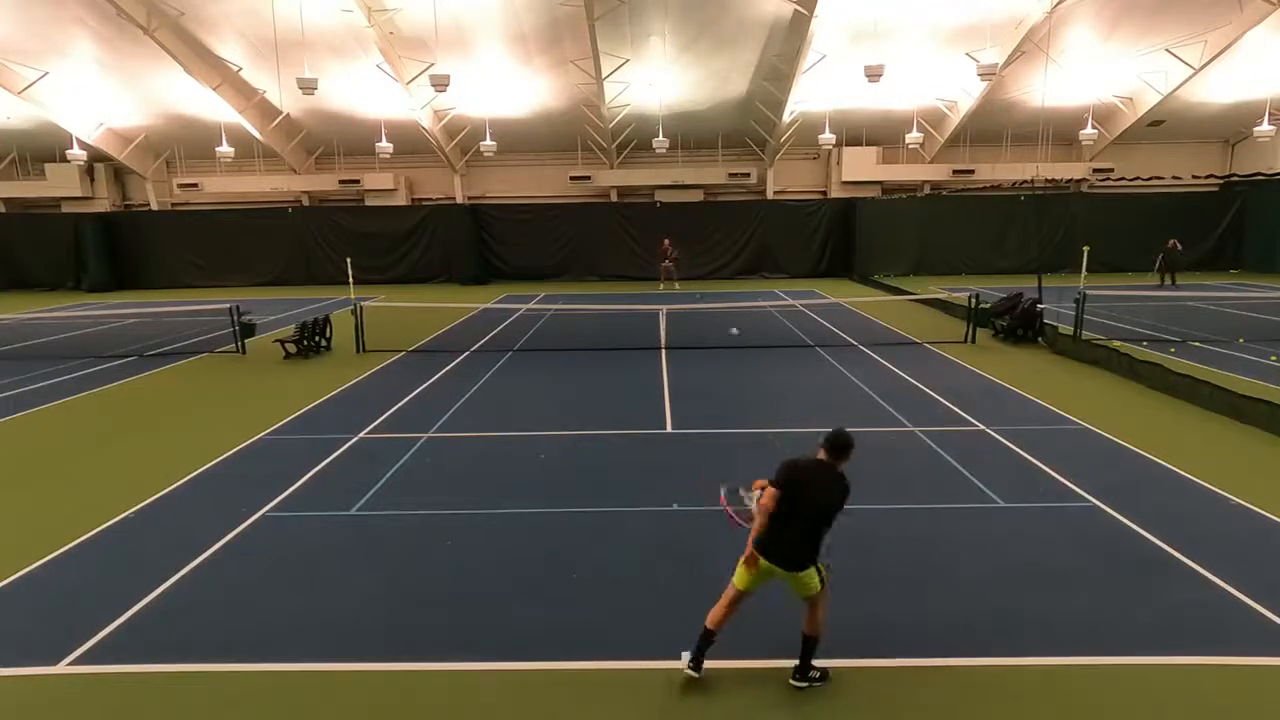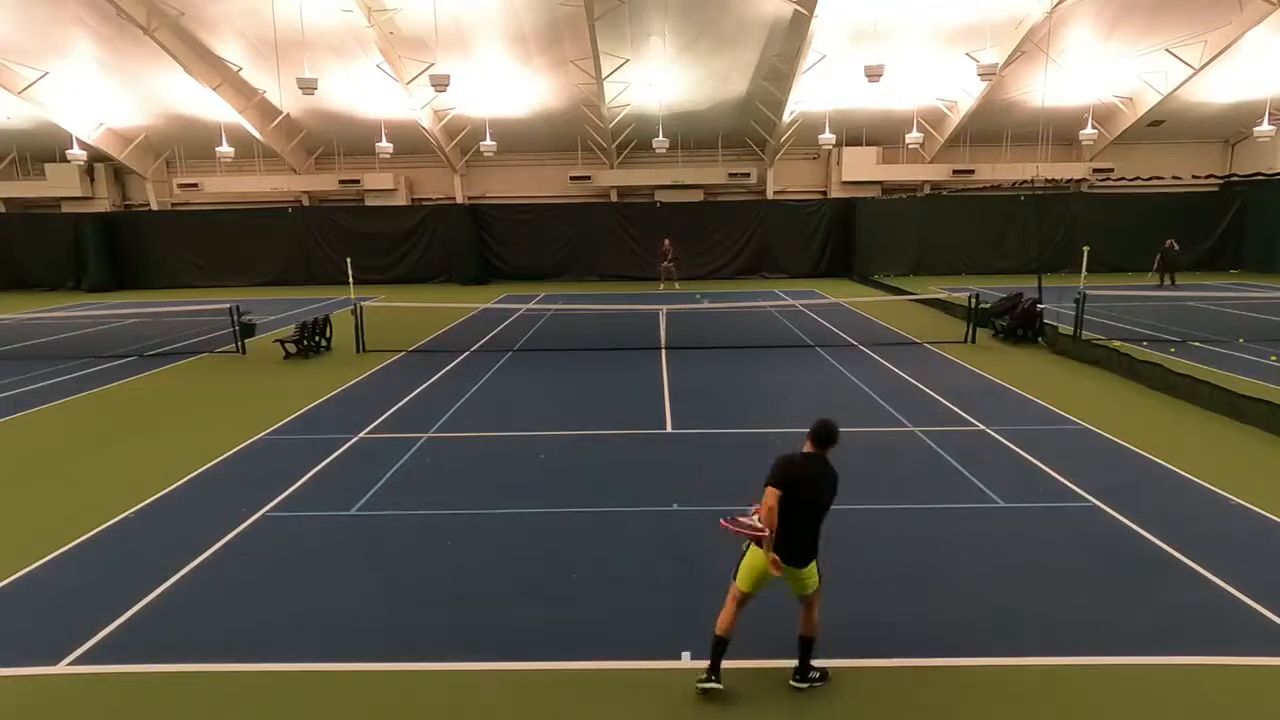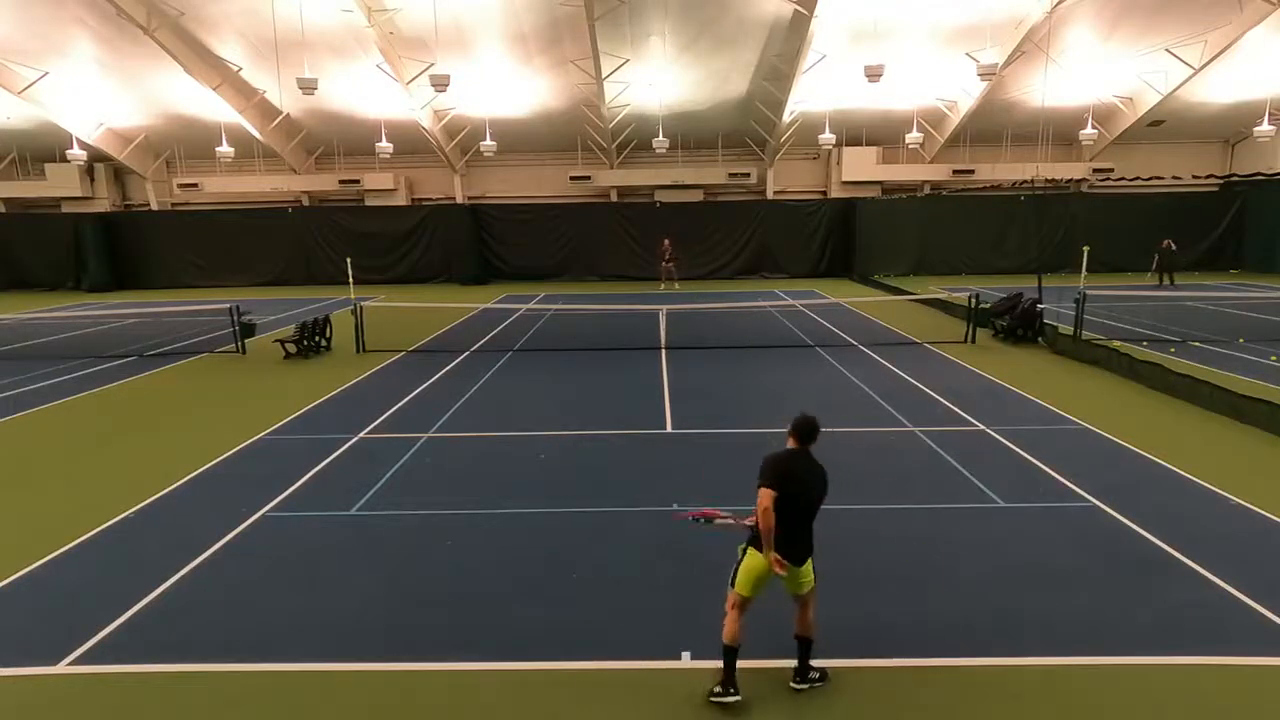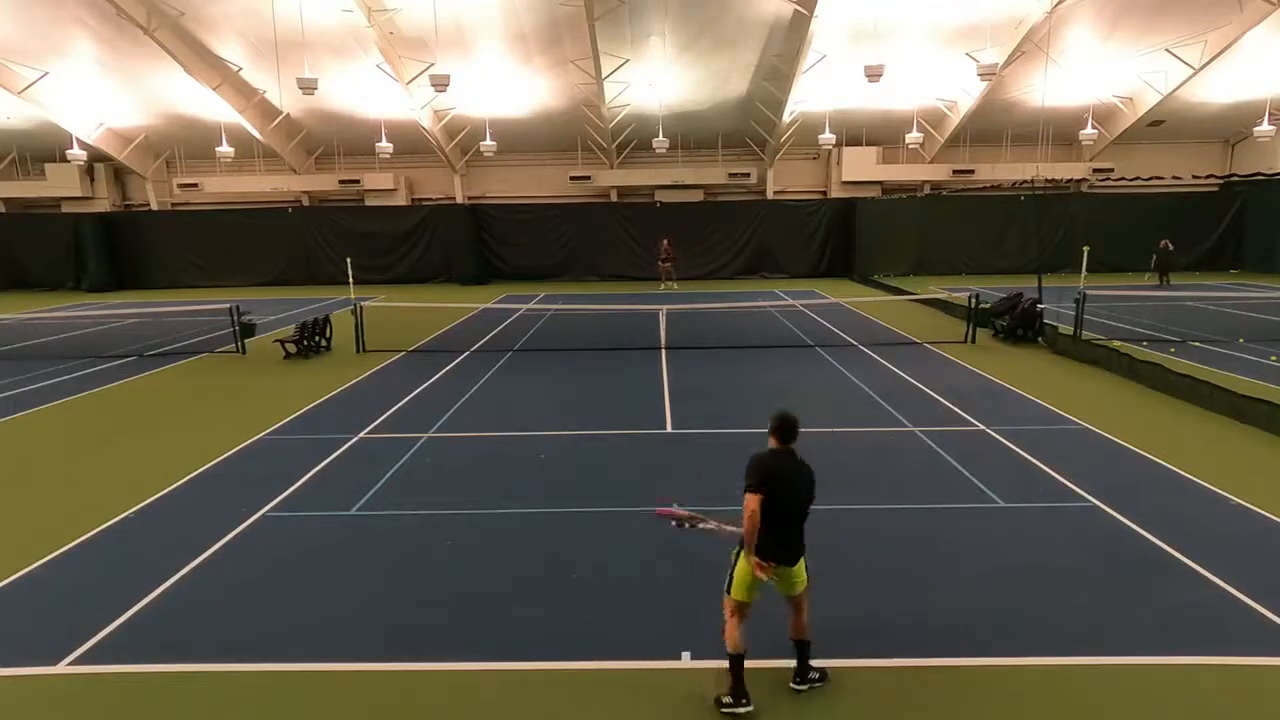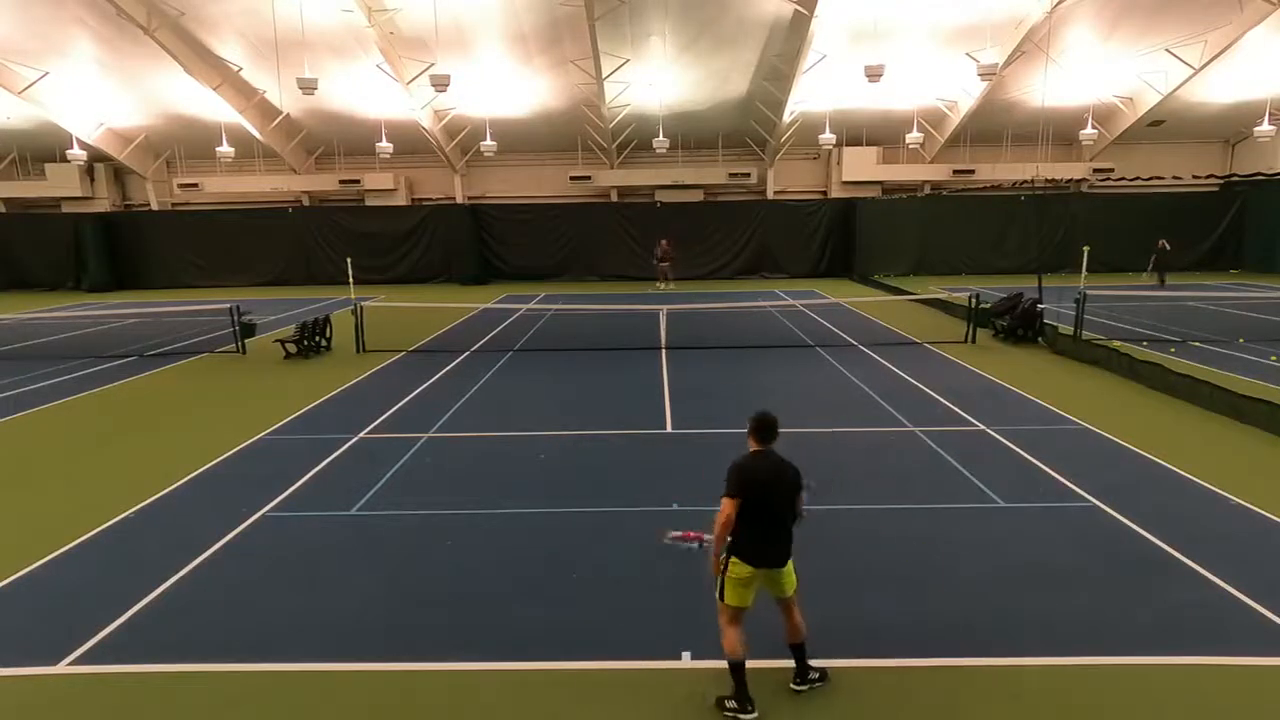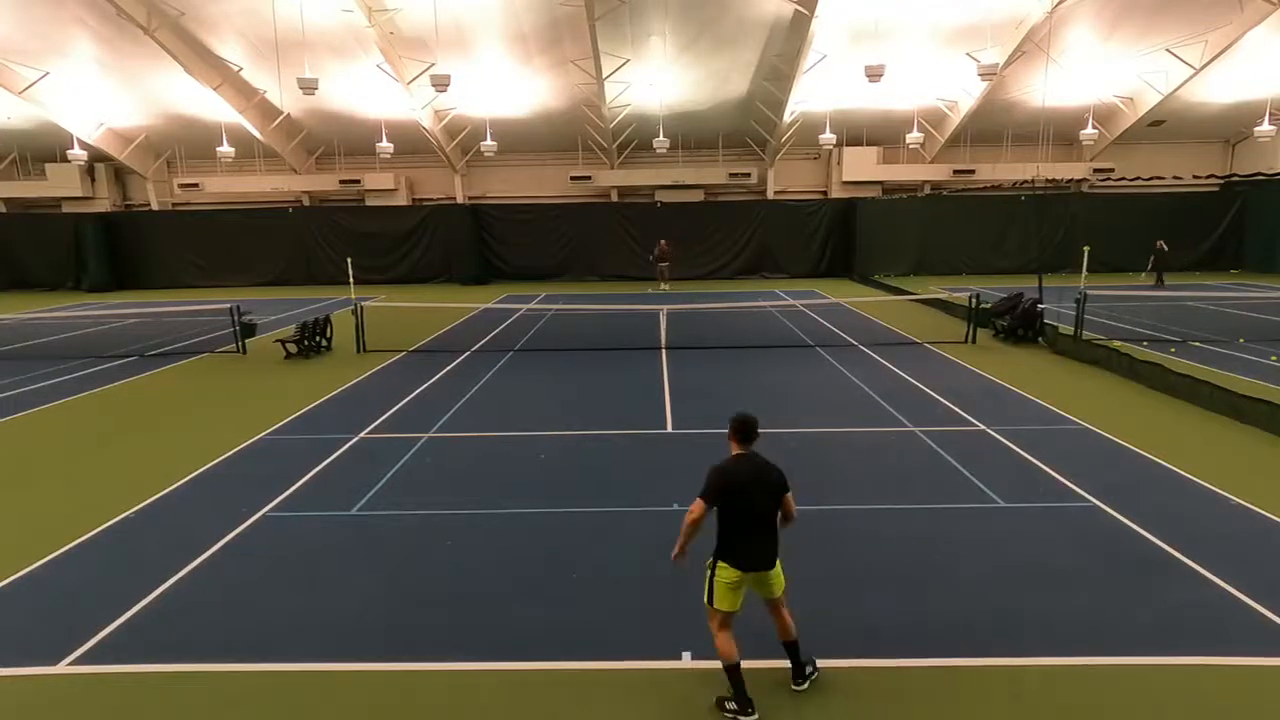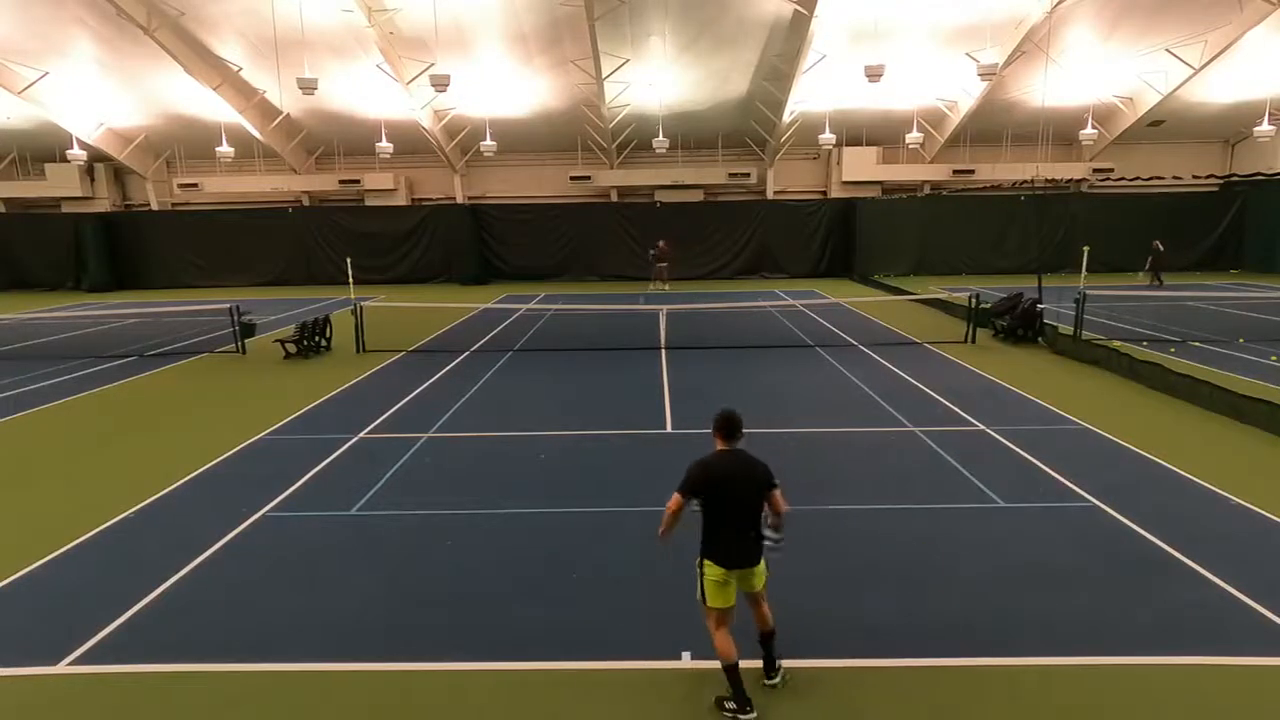
dt=0.1s
person 1, frame 1
left shoulder: (794, 466)
right shoulder: (842, 488)
left elbow: (766, 504)
left wrist: (752, 542)
left hip: (763, 550)
right hip: (800, 561)
left knee: (730, 600)
right knee: (817, 602)
left ankle: (696, 661)
right ankle: (803, 670)
person 1, frame 2
left shoulder: (787, 463)
right shoulder: (831, 477)
left elbow: (770, 506)
left wrist: (768, 550)
left hip: (767, 550)
right hip: (802, 555)
left knee: (734, 603)
right knee: (811, 603)
left ankle: (713, 673)
right ankle: (803, 671)
person 1, frame 3
left shoulder: (775, 462)
right shoulder: (820, 473)
left elbow: (765, 508)
left wrist: (768, 551)
left hip: (762, 550)
right hip: (799, 554)
left knee: (734, 609)
right knee: (805, 604)
left ankle: (728, 684)
right ankle: (803, 671)
person 1, frame 4
left shoulder: (760, 463)
right shoulder: (806, 471)
left elbow: (752, 511)
left wrist: (749, 553)
left hip: (759, 554)
right hip: (792, 554)
left knee: (733, 615)
right knee: (798, 606)
left ankle: (738, 694)
right ankle: (803, 673)
person 1, frame 5
left shoulder: (742, 467)
right shoulder: (791, 470)
left elbow: (726, 516)
right elbow: (797, 513)
left wrist: (716, 555)
left hip: (743, 557)
right hip: (780, 556)
left knee: (729, 622)
right knee: (789, 609)
right ankle: (803, 672)
person 1, frame 6
left shoulder: (721, 472)
right shoulder: (774, 472)
left elbow: (696, 516)
right elbow: (789, 514)
left wrist: (681, 546)
left hip: (730, 562)
right hip: (767, 559)
left knee: (720, 626)
right knee: (779, 609)
right ankle: (799, 672)
person 1, frame 7
left shoulder: (703, 467)
right shoulder: (759, 467)
left elbow: (674, 508)
right elbow: (780, 511)
left wrist: (664, 529)
right wrist: (775, 527)
left hip: (717, 558)
right hip: (752, 555)
left knee: (719, 626)
right knee: (758, 601)
right ankle: (771, 667)
